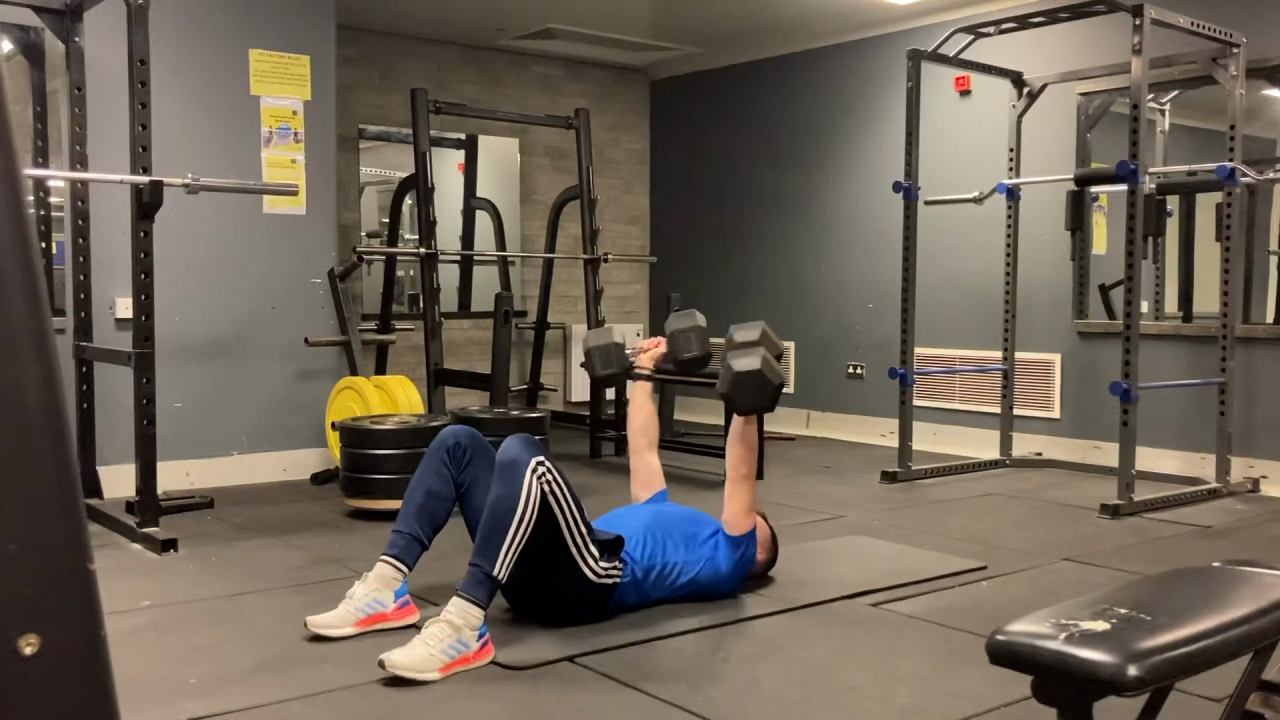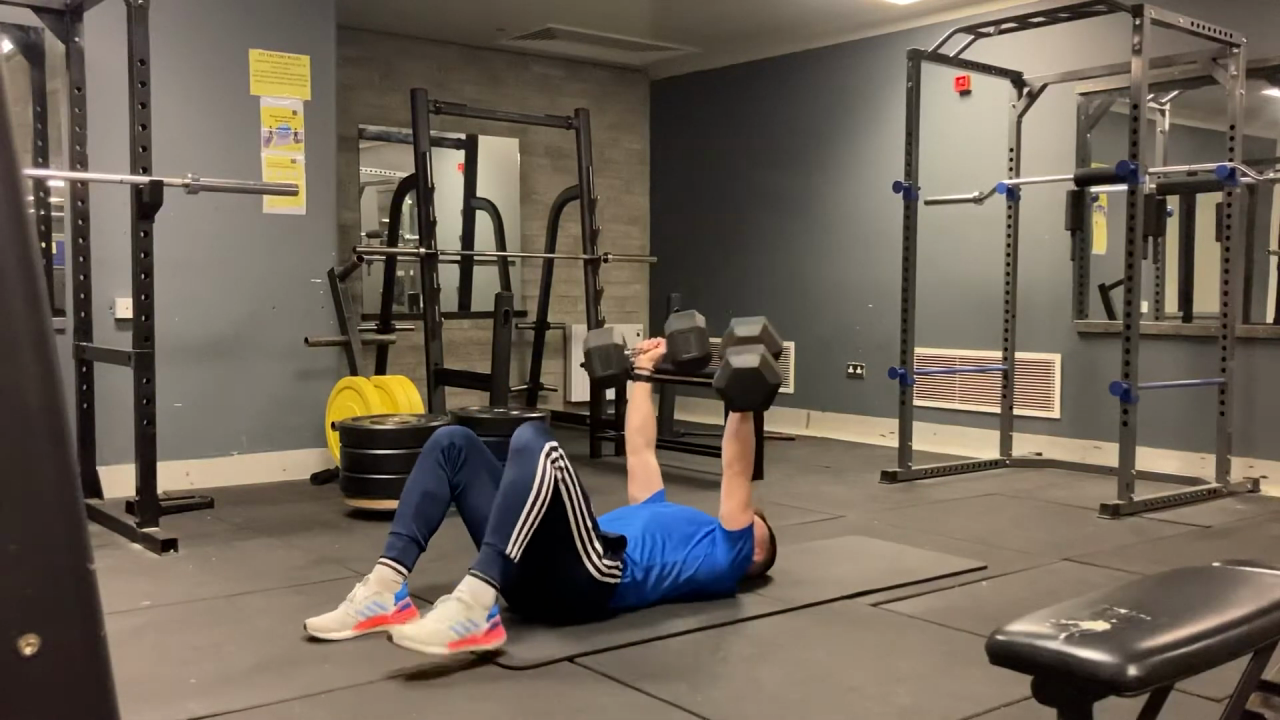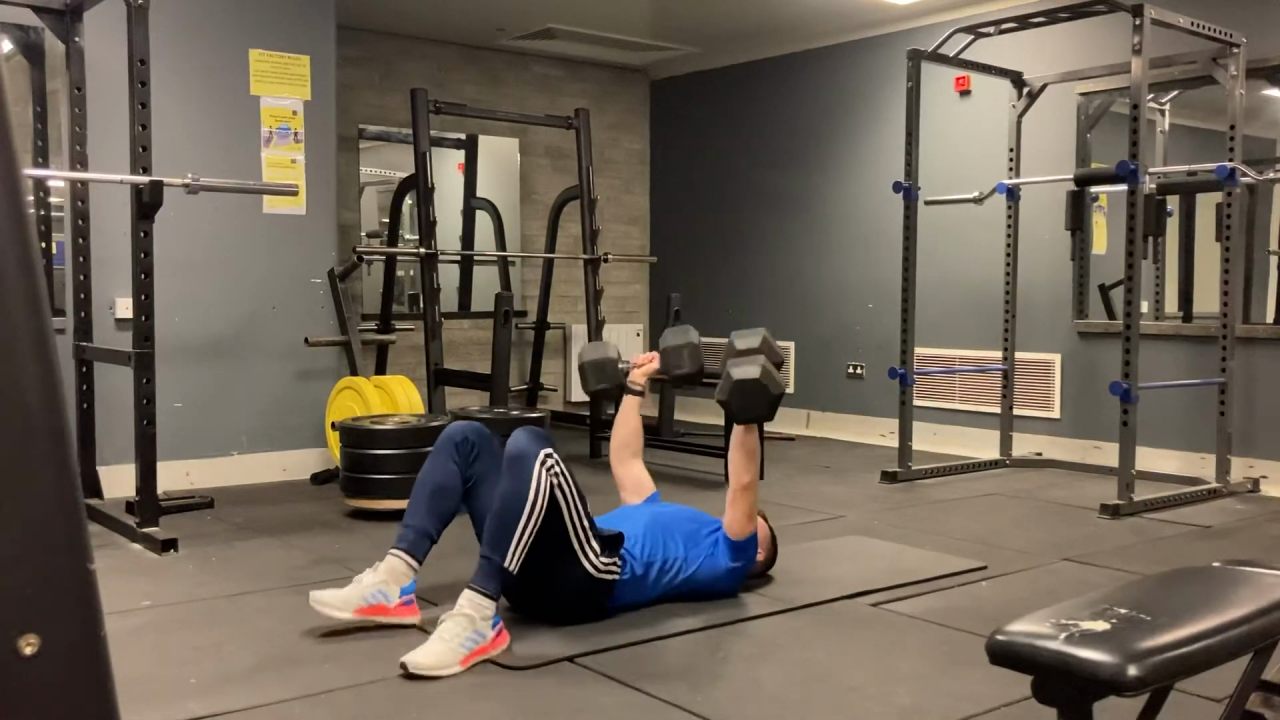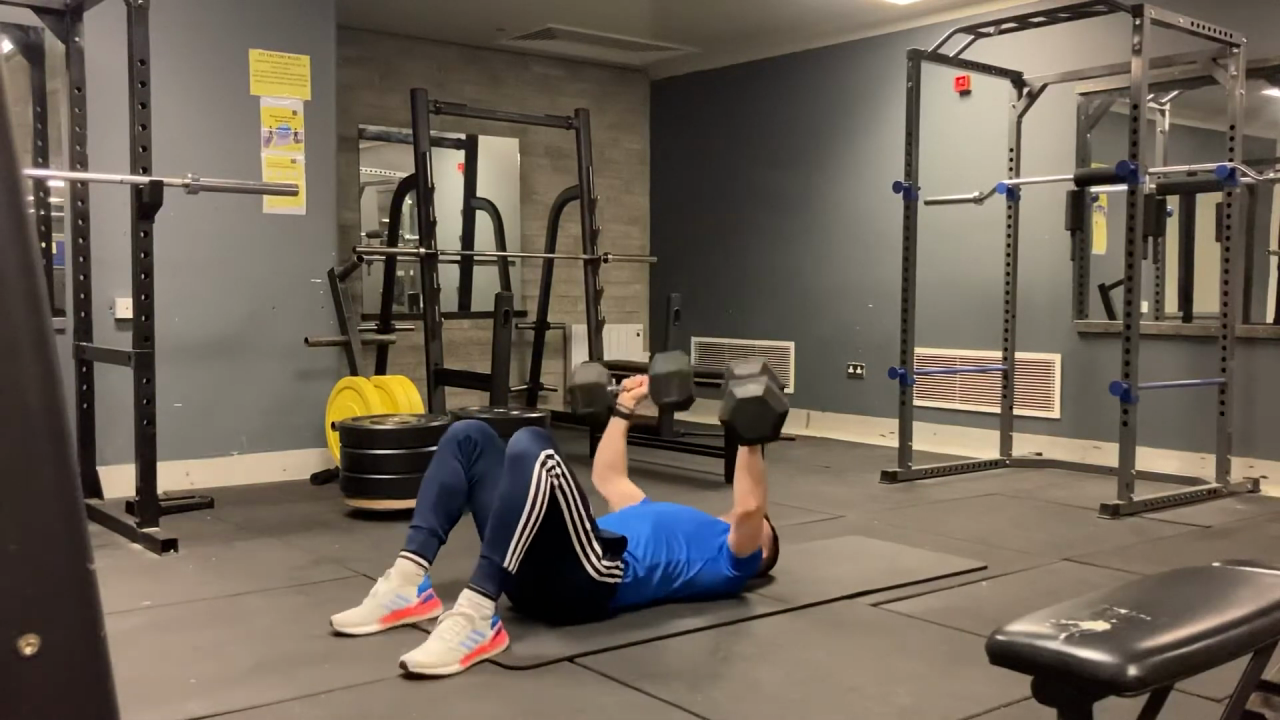
dt=0.2s
person 1, frame 1
left shoulder: (728, 559)
right shoulder: (671, 519)
left elbow: (740, 482)
right elbow: (644, 452)
left wrist: (746, 409)
right wrist: (643, 372)
left hip: (591, 578)
right hip: (536, 574)
left knee: (521, 454)
right knee: (458, 442)
left ankle: (464, 622)
right ankle: (387, 586)
person 1, frame 2
left shoulder: (725, 559)
right shoulder: (665, 514)
left elbow: (737, 477)
right elbow: (640, 452)
right wrist: (642, 372)
left hip: (590, 579)
right hip: (533, 574)
left knee: (535, 442)
right knee: (452, 443)
left ankle: (475, 606)
right ankle: (386, 592)
person 1, frame 3
left shoulder: (728, 561)
right shoulder: (667, 518)
left elbow: (742, 488)
right elbow: (627, 462)
right wrist: (635, 387)
left hip: (592, 577)
right hip: (536, 573)
left knee: (529, 446)
right knee: (464, 437)
left ankle: (476, 617)
right ankle: (393, 584)
person 1, frame 4
left shoulder: (730, 561)
right shoulder: (669, 521)
left elbow: (750, 512)
right elbow: (607, 479)
right wrist: (625, 407)
left hip: (591, 578)
right hip: (537, 572)
left knee: (533, 447)
right knee: (468, 437)
left ankle: (476, 619)
right ankle: (409, 586)
